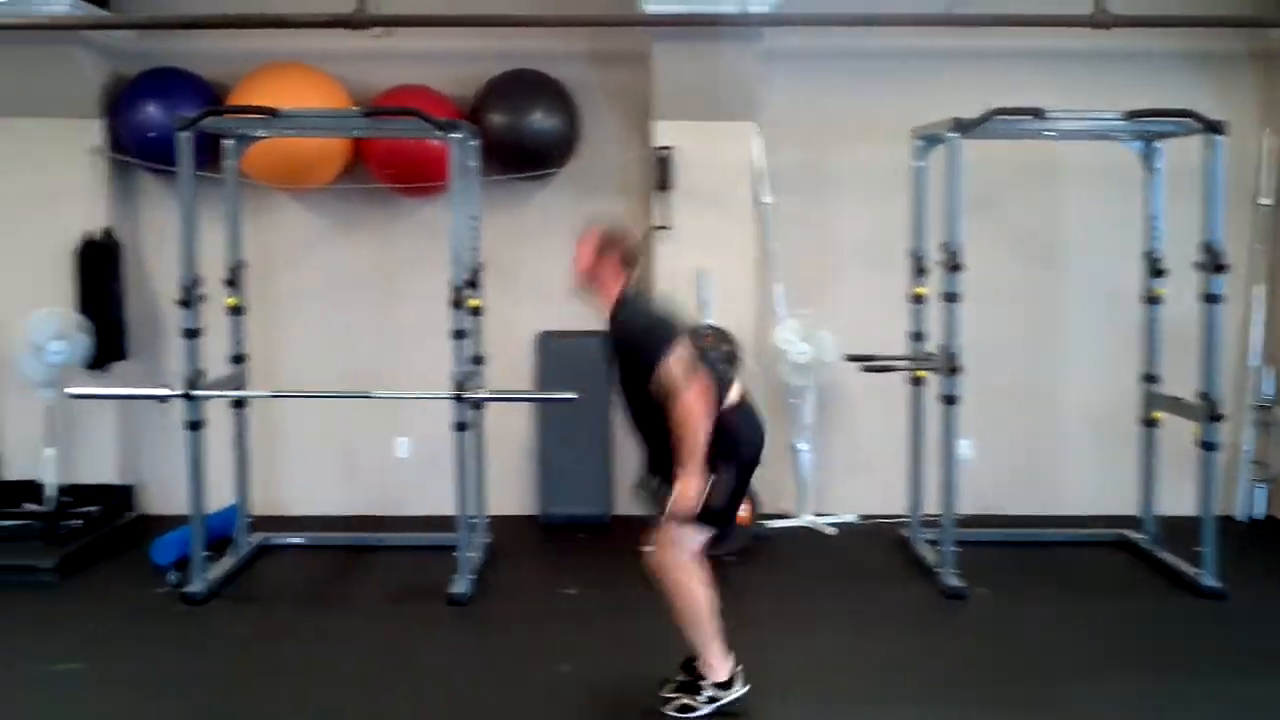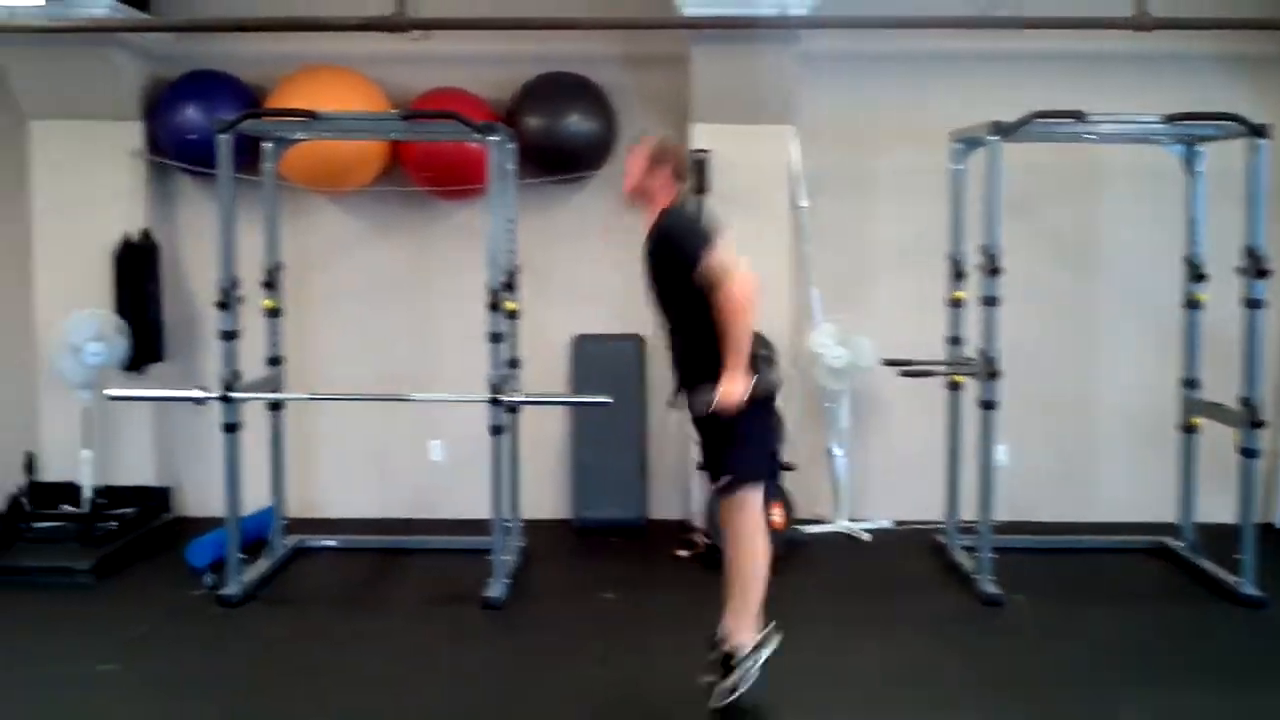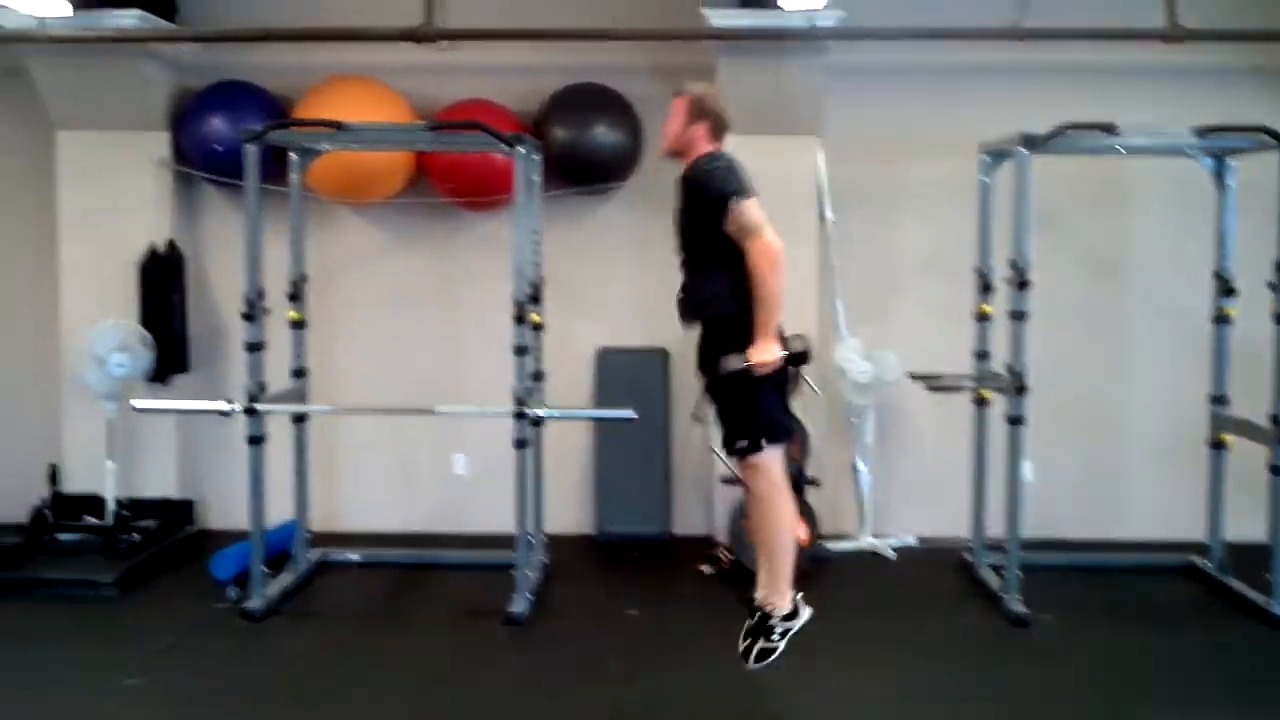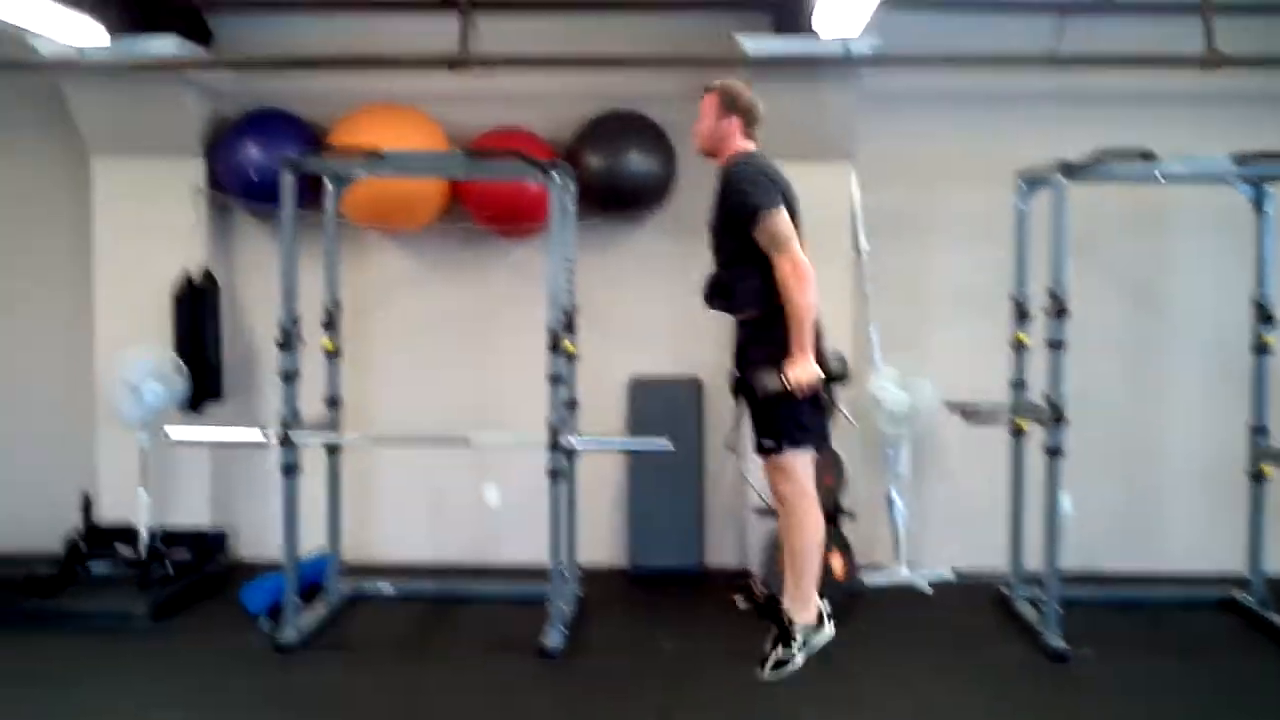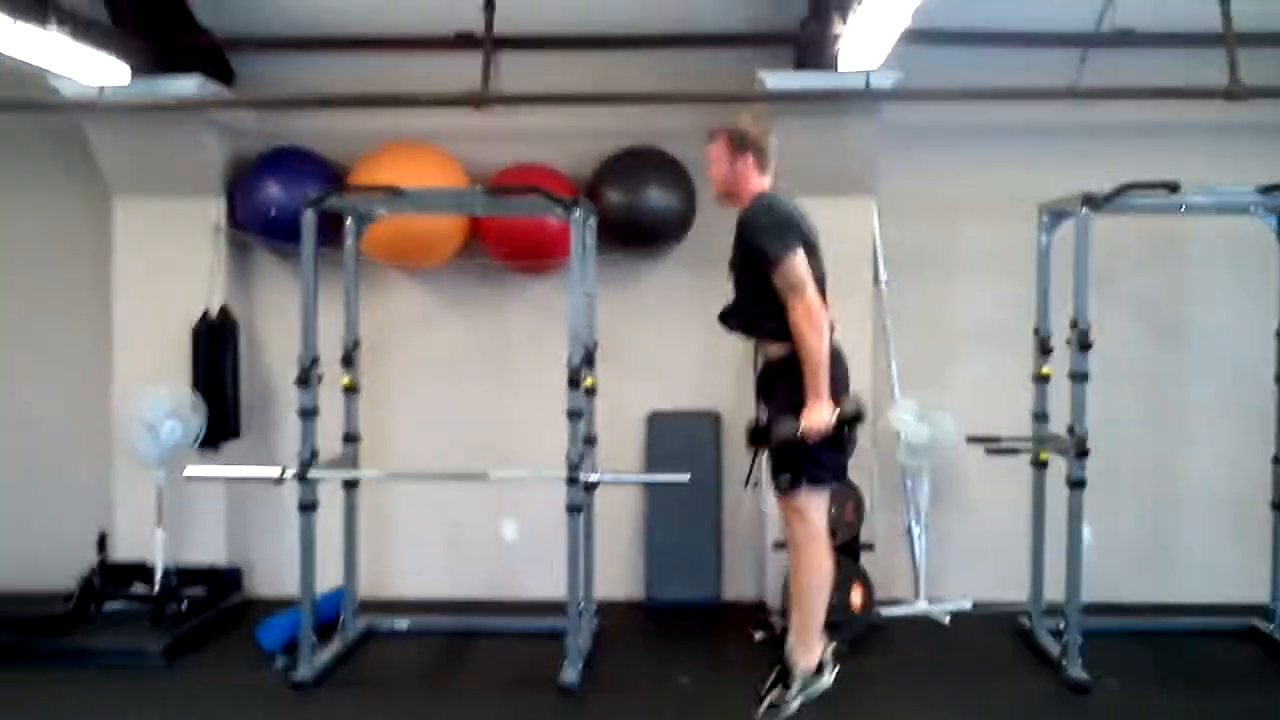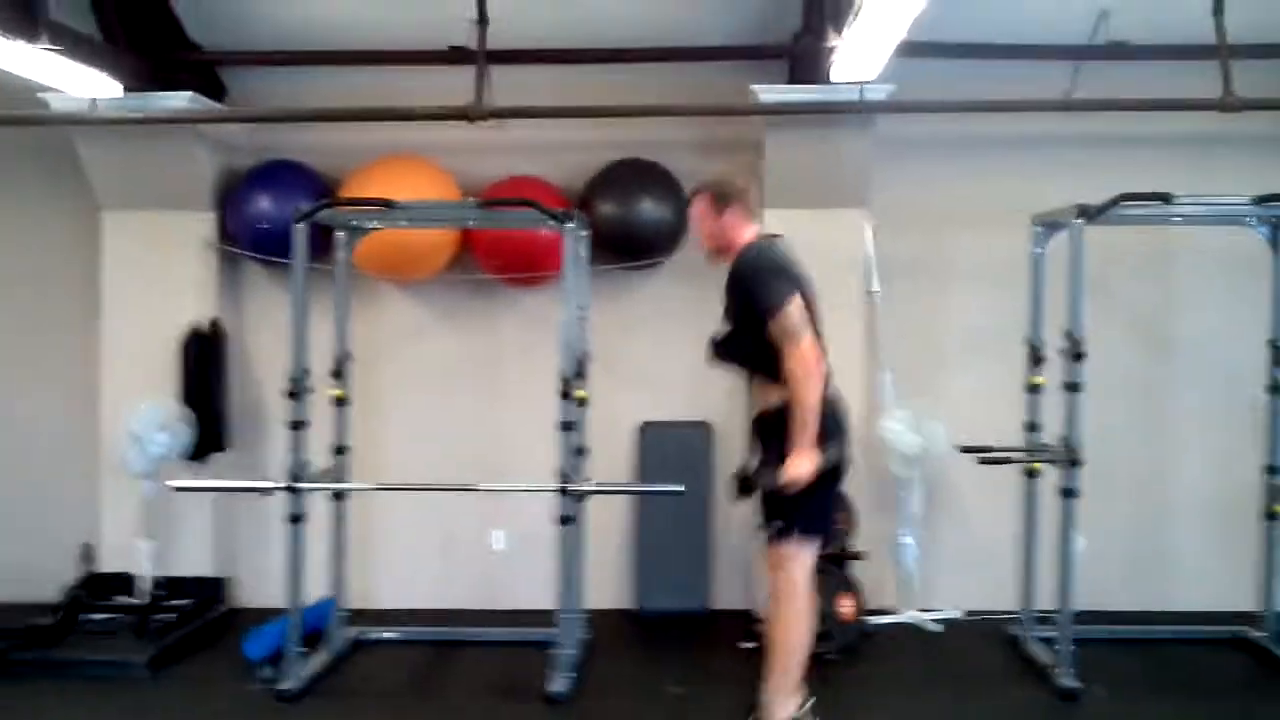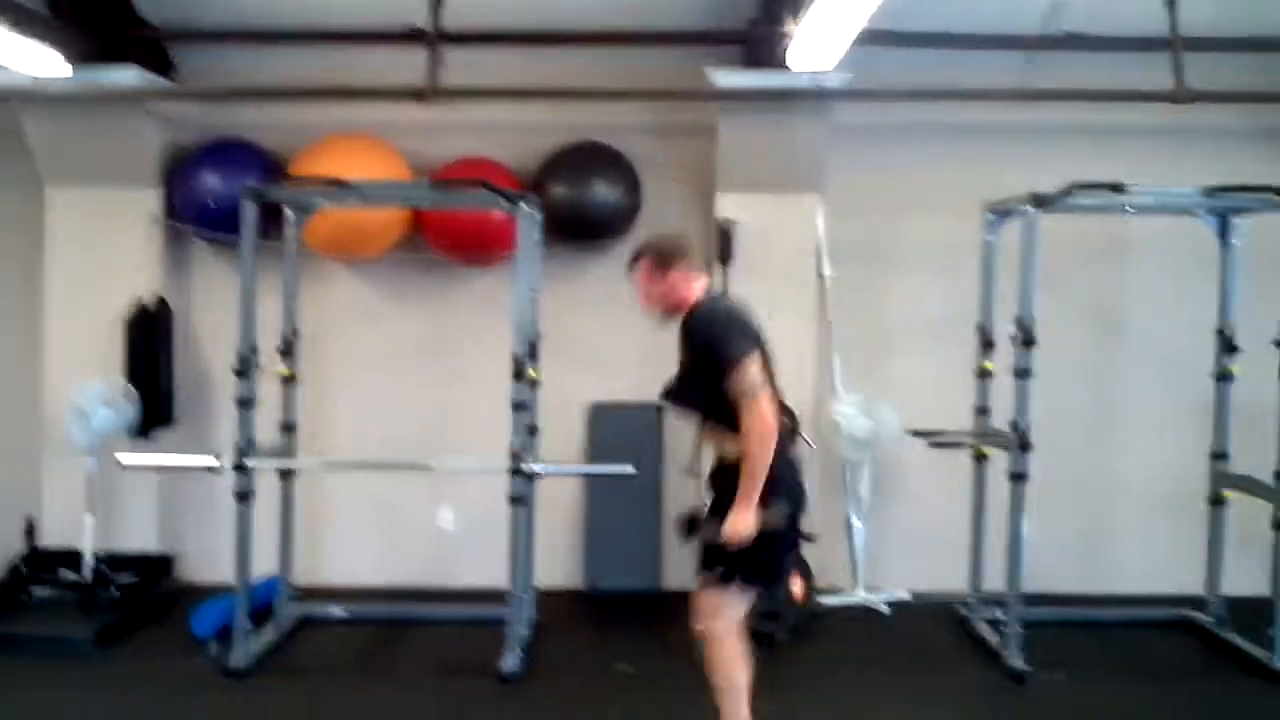
dt=0.1s
person 1, frame 1
left shoulder: (634, 322)
right shoulder: (630, 317)
left elbow: (693, 390)
left wrist: (689, 477)
right wrist: (681, 472)
left hip: (726, 434)
right hip: (721, 430)
left knee: (671, 552)
right knee: (674, 547)
left ankle: (719, 675)
right ankle: (712, 660)
person 1, frame 2
left shoulder: (677, 225)
right shoulder: (672, 228)
left elbow: (738, 284)
left wrist: (734, 375)
left hip: (728, 389)
right hip: (720, 385)
left knee: (741, 509)
right knee: (735, 508)
left ankle: (746, 640)
right ankle: (740, 629)
person 1, frame 3
left shoulder: (708, 173)
right shoulder: (707, 176)
left elbow: (765, 244)
left wrist: (767, 338)
left hip: (749, 345)
right hip: (731, 342)
left knee: (763, 471)
right knee: (758, 470)
left ankle: (781, 605)
right ankle: (772, 597)
person 1, frame 4
left shoulder: (743, 175)
right shoulder: (750, 175)
left elbow: (791, 260)
left wrist: (802, 355)
left hip: (777, 340)
right hip: (771, 338)
left knee: (791, 476)
right knee: (788, 477)
left ankle: (804, 616)
right ankle: (802, 606)
person 1, frame 5
left shoulder: (762, 217)
right shoulder: (770, 216)
left elbow: (807, 305)
left wrist: (818, 399)
left hip: (801, 381)
right hip: (795, 378)
left knee: (804, 517)
right knee: (803, 519)
left ankle: (805, 661)
right ankle: (809, 652)
person 1, frame 6
left shoulder: (758, 268)
right shoulder: (762, 265)
left elbow: (804, 352)
left wrist: (802, 448)
left hip: (803, 433)
right hip: (788, 426)
left knee: (787, 568)
right knee: (789, 571)
person 1, frame 7
left shoulder: (711, 321)
right shoulder: (710, 318)
left elbow: (760, 411)
left wrist: (746, 507)
left hip: (760, 484)
right hip: (746, 478)
left knee: (713, 616)
right knee: (721, 614)
